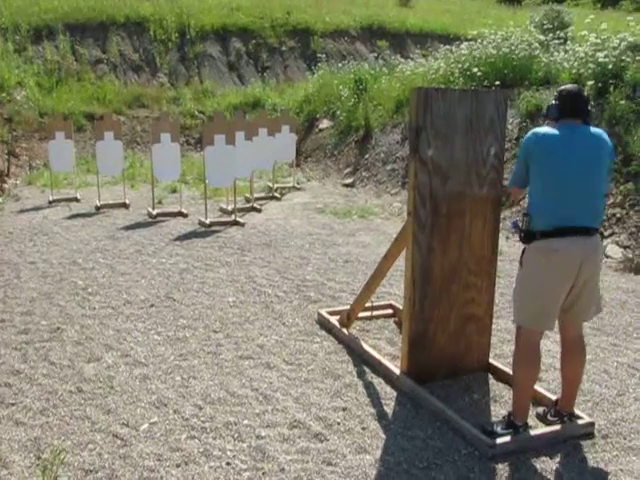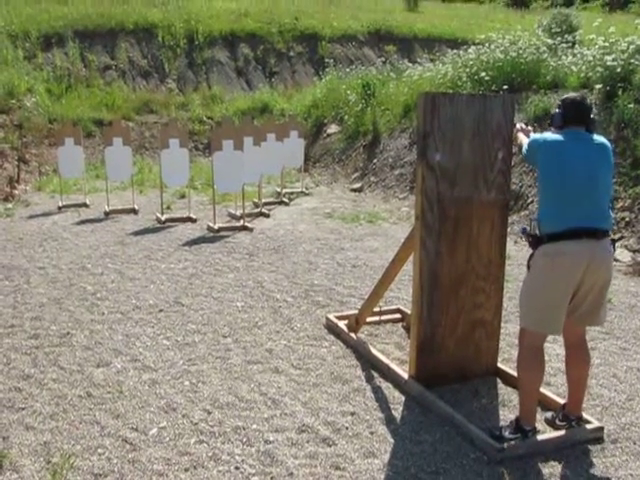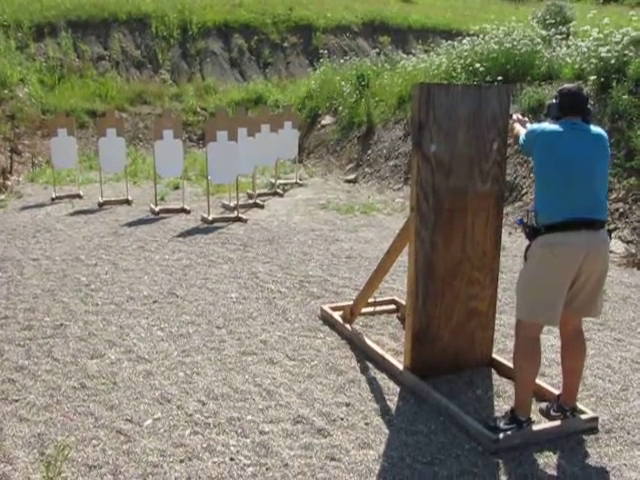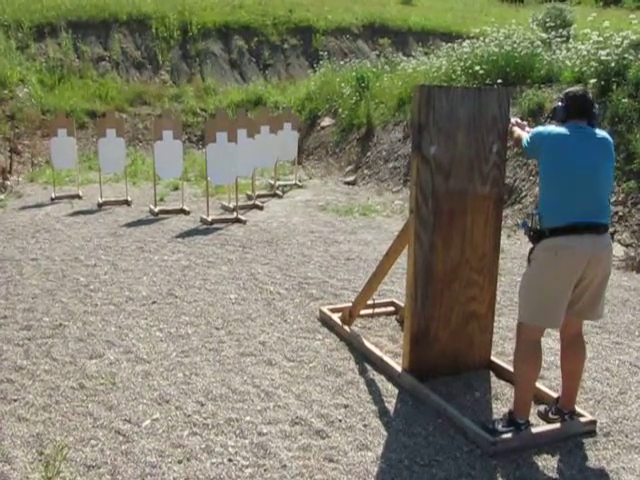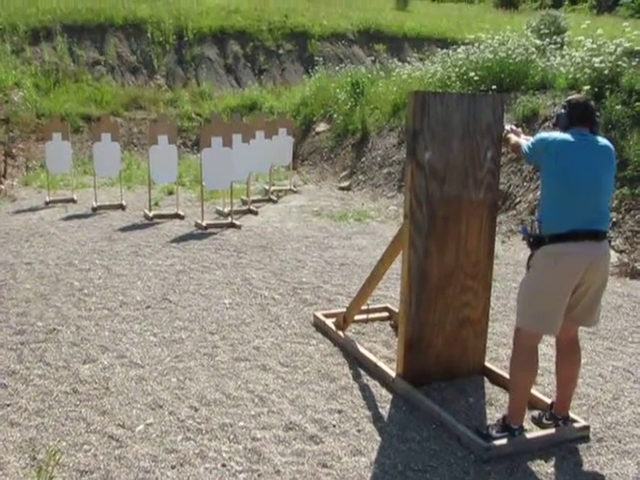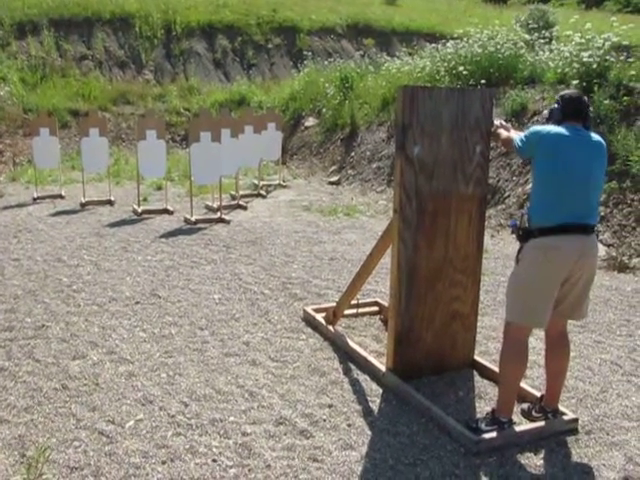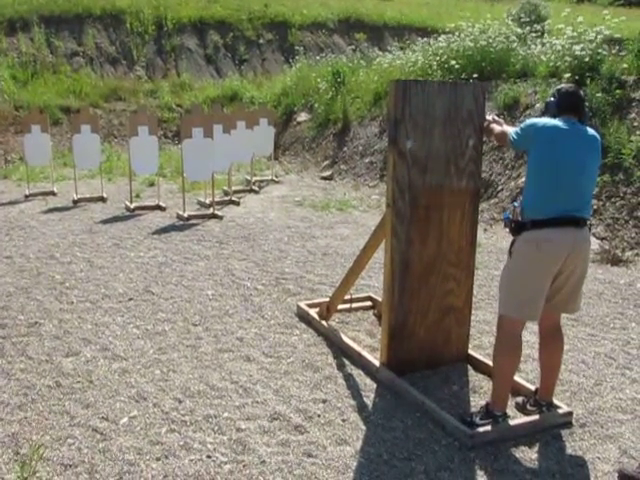
dt=0.7s
person 1, frame 1
left shoulder: (537, 139)
right shoulder: (602, 142)
left elbow: (514, 192)
right elbow: (601, 191)
left hip: (548, 248)
right hip: (589, 246)
left knee: (528, 335)
right knee: (572, 331)
left ankle: (518, 420)
right ankle: (564, 409)
person 1, frame 2
left shoulder: (544, 144)
right shoulder: (603, 148)
left elbow: (527, 149)
left wrist: (522, 134)
left hip: (558, 251)
right hip: (599, 250)
left knee: (531, 338)
right knee: (575, 334)
left ankle: (525, 424)
right ankle: (572, 413)
person 1, frame 3
left shoulder: (542, 134)
right shoulder: (599, 138)
left elbow: (523, 139)
left wrist: (518, 125)
left hip: (555, 241)
right hip: (596, 241)
left knee: (528, 329)
right knee: (572, 325)
left ankle: (521, 415)
right ankle: (567, 404)
person 1, frame 4
left shoulder: (548, 137)
right shoulder: (604, 142)
left elbow: (524, 142)
left wrist: (517, 129)
left hip: (559, 246)
right hip: (599, 245)
left knee: (529, 332)
right knee: (572, 329)
left ankle: (519, 418)
right ankle: (565, 407)
person 1, frame 5
left shoulder: (551, 143)
right shoulder: (605, 150)
left elbow: (521, 148)
left wrist: (511, 136)
right wrist: (524, 137)
left hip: (558, 252)
right hip: (597, 252)
left knee: (526, 338)
right knee: (568, 335)
left ankle: (513, 423)
right ankle: (560, 413)
person 1, frame 6
left shoulder: (544, 136)
right shoulder: (598, 145)
left elbow: (511, 143)
left wrist: (501, 131)
right wrist: (514, 131)
left hip: (547, 245)
right hip: (585, 245)
left knee: (516, 331)
right knee: (557, 327)
left ankle: (502, 416)
right ankle: (549, 406)
person 1, frame 7
left shoulder: (539, 129)
right shoulder: (592, 139)
left elbow: (504, 137)
left wrist: (492, 126)
right wrist: (504, 126)
left hip: (539, 238)
right hip: (578, 238)
left knee: (510, 324)
right knee: (550, 320)
left ankle: (496, 410)
right ankle: (544, 400)
